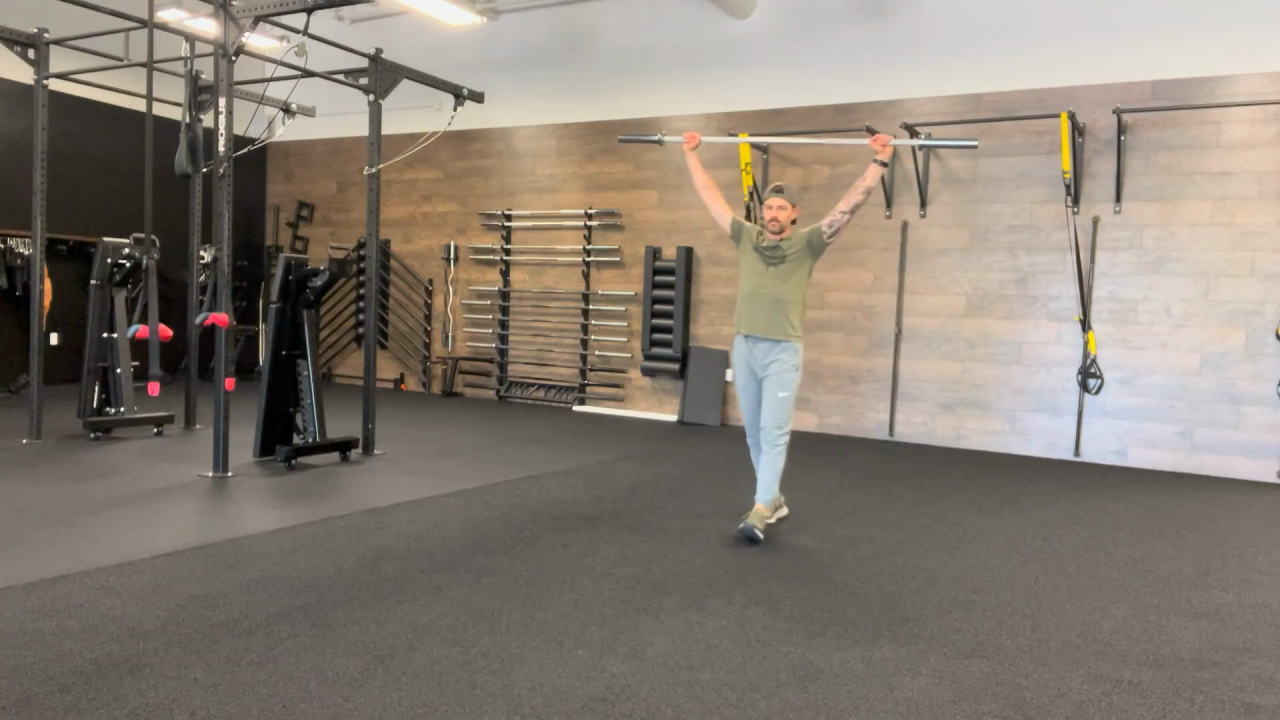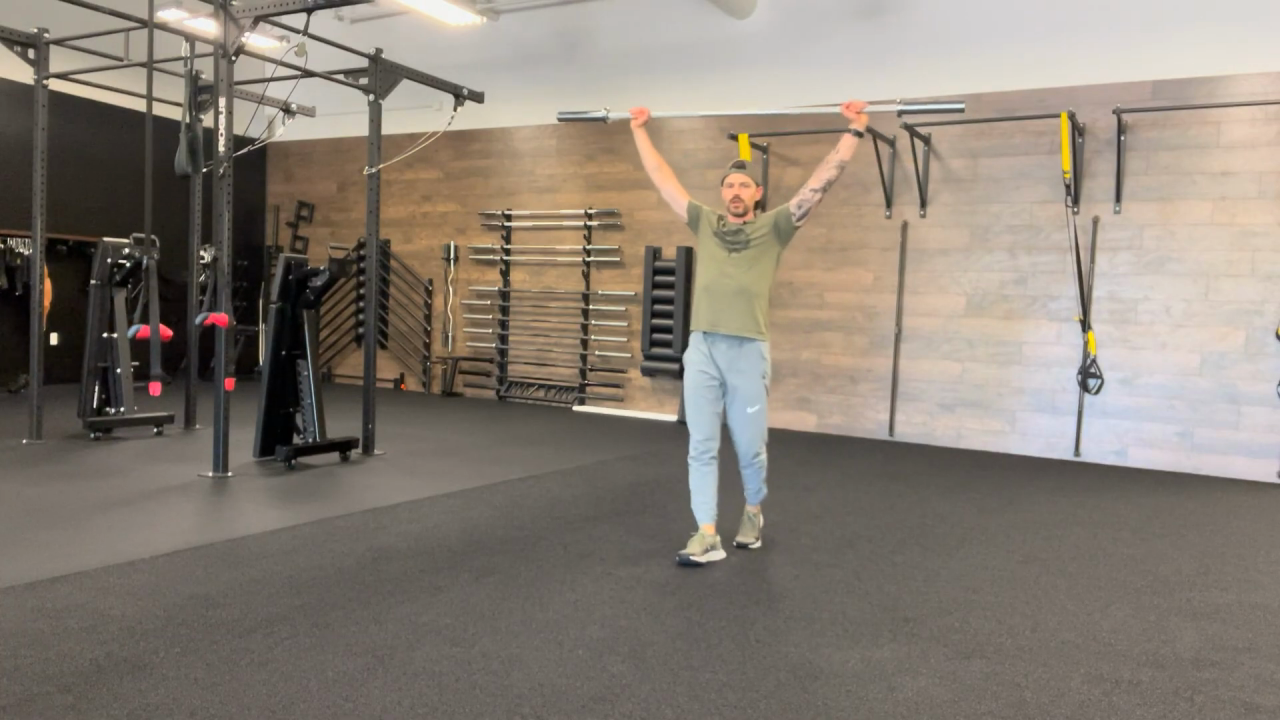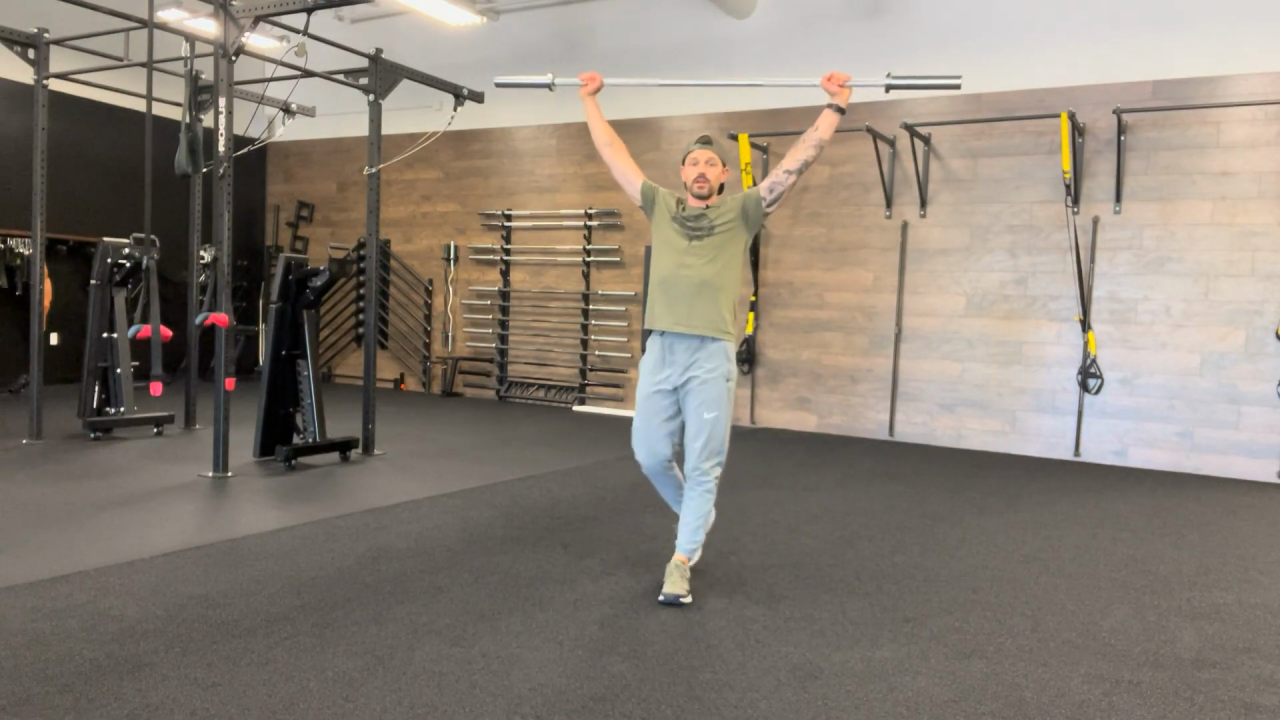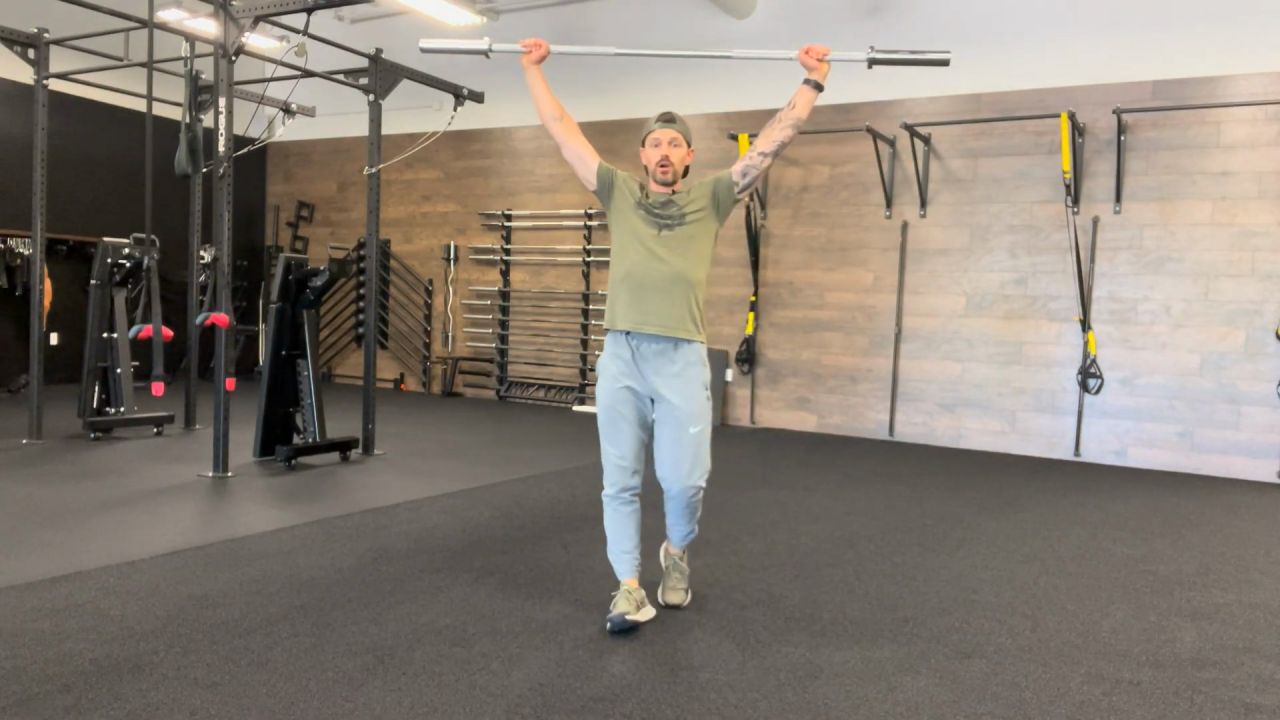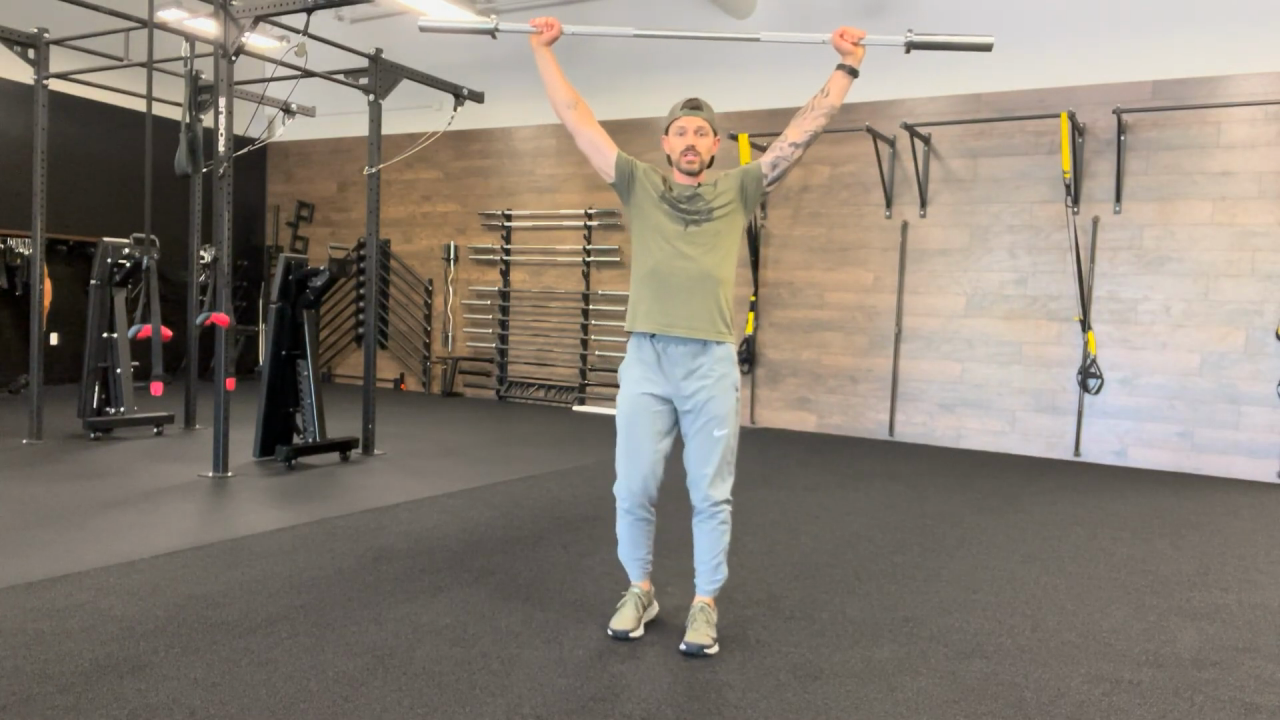
dt=1s
person 1, frame 1
left shoulder: (808, 242)
right shoulder: (746, 236)
left elbow: (850, 204)
right elbow: (710, 196)
left wrist: (880, 160)
right wrist: (691, 153)
left hip: (783, 350)
right hip: (745, 346)
left knee: (773, 433)
right knee: (755, 433)
left ankle: (759, 511)
right ankle: (774, 499)
person 1, frame 2
left shoulder: (774, 227)
right shoulder: (704, 222)
left elbow: (822, 180)
right elbow: (662, 177)
left wrist: (854, 130)
right wrist: (640, 130)
left hip: (748, 350)
right hip: (701, 348)
left knee: (750, 447)
right knee: (702, 446)
left ankle: (753, 509)
right ankle: (707, 534)
person 1, frame 3
left shoulder: (742, 211)
right shoulder: (659, 205)
left elbow: (798, 160)
right elbow: (613, 154)
left wrist: (836, 105)
right wrist: (590, 99)
left hip: (710, 354)
right hip: (659, 351)
left knee: (703, 465)
right knee: (650, 456)
left ankle: (681, 560)
right ankle: (697, 516)
person 1, frame 4
left shoulder: (711, 197)
right shoulder: (618, 191)
left elbow: (772, 141)
right elbow: (562, 130)
left wrist: (813, 80)
right wrist: (534, 68)
left hip: (683, 356)
right hip: (621, 354)
left knee: (684, 480)
right knee: (620, 481)
left ankle: (677, 552)
right ankle: (629, 587)
person 1, frame 5
left shoulder: (737, 190)
right shoulder: (638, 184)
left elbow: (803, 130)
right elbow: (576, 119)
left wrist: (847, 66)
right wrist: (544, 51)
left hip: (711, 361)
right hip: (646, 359)
left knee: (710, 495)
right knee: (634, 490)
left ankle: (704, 604)
right ankle: (640, 589)
